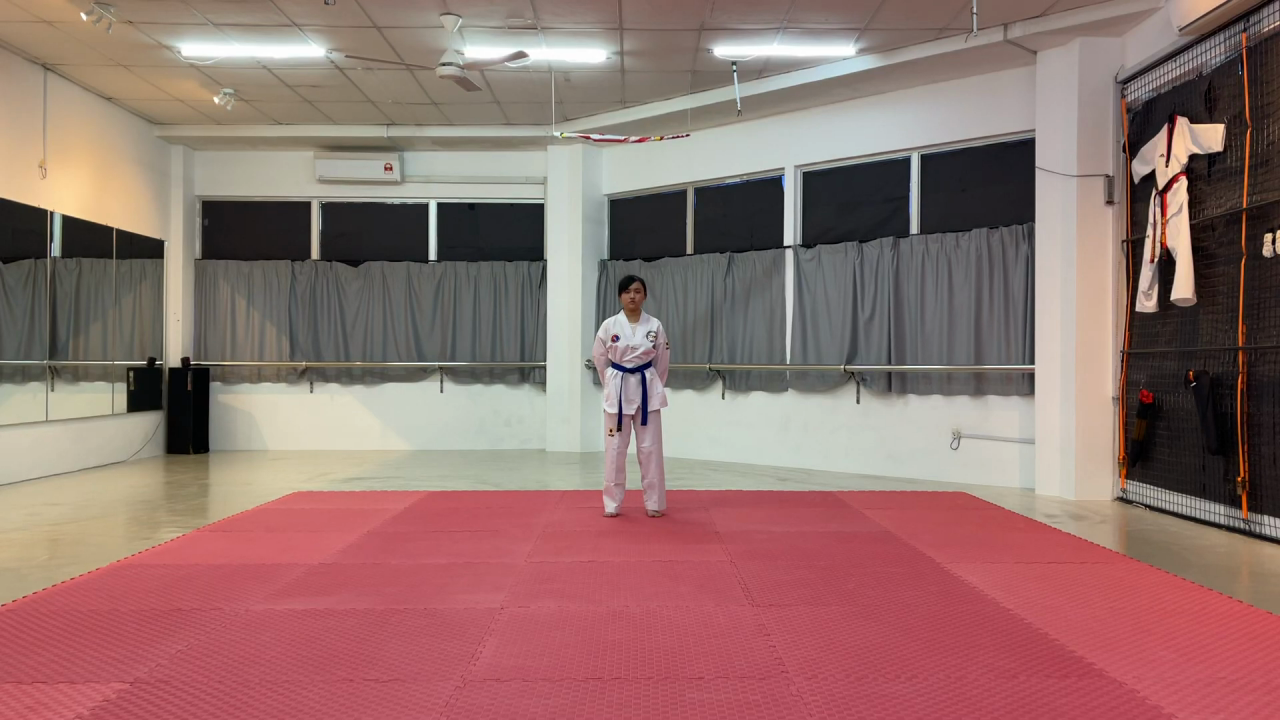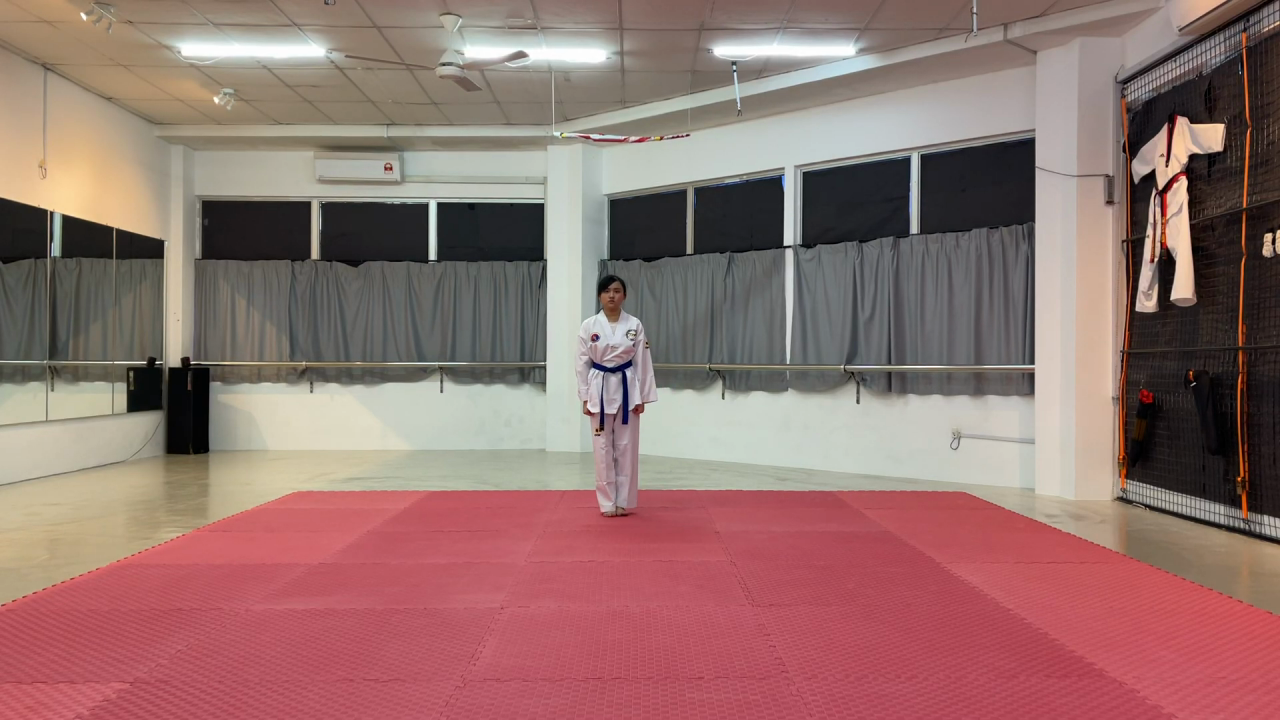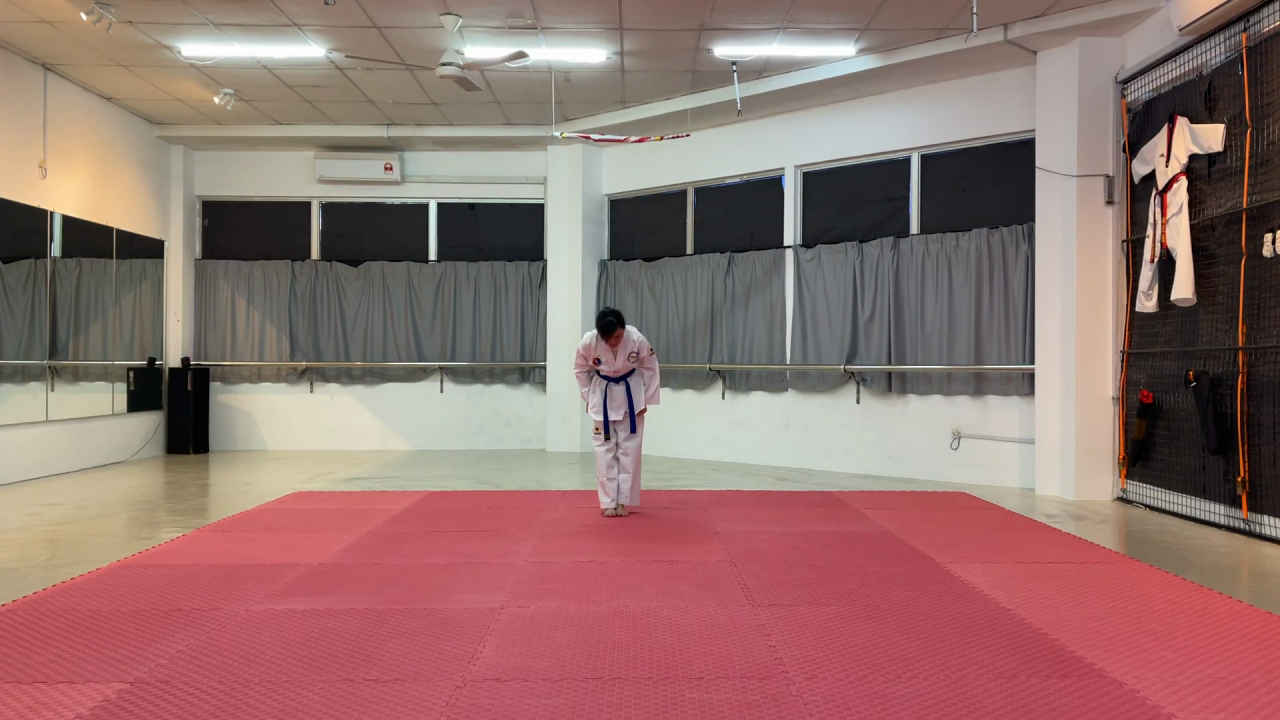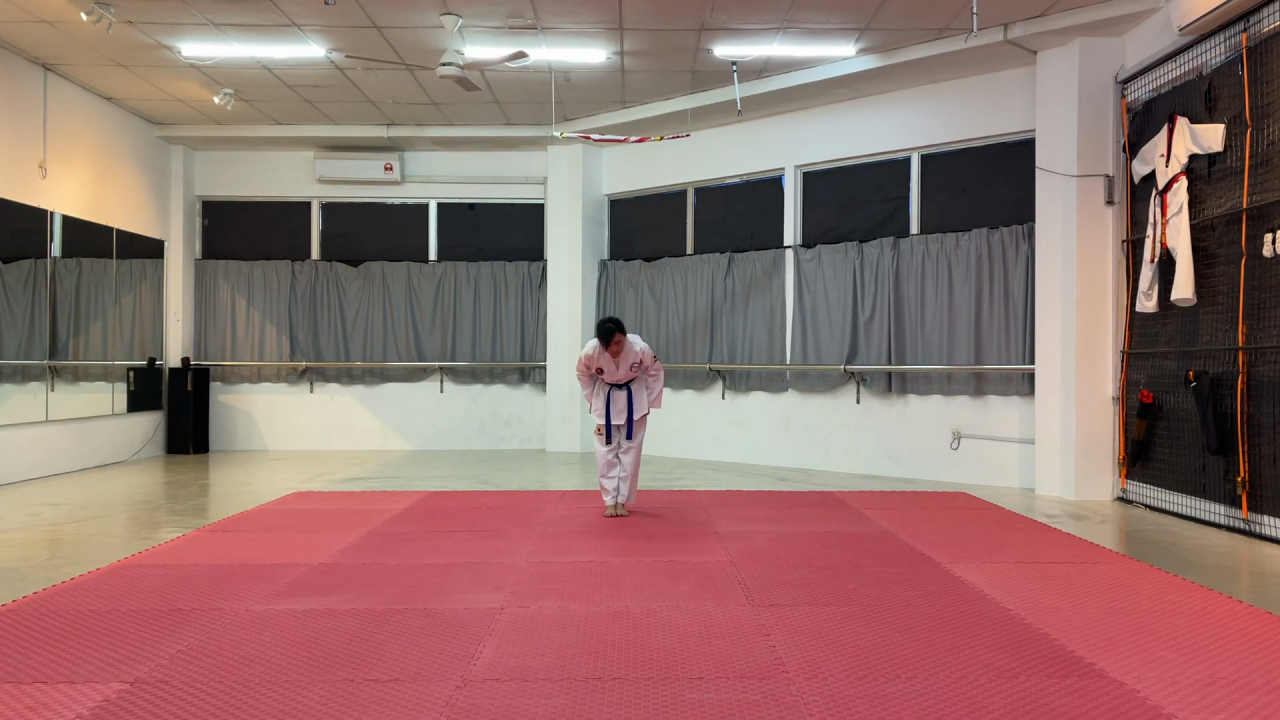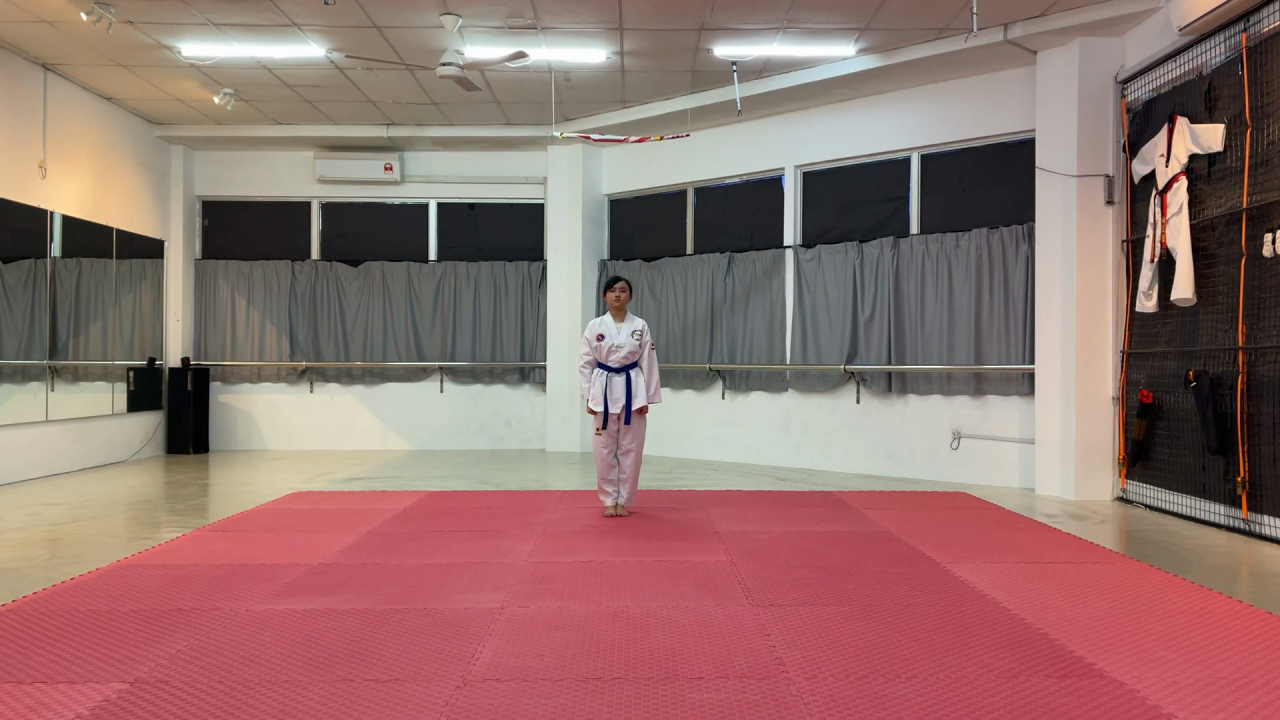
dt=1s
person 1, frame 1
left shoulder: (655, 326)
right shoulder: (609, 326)
left elbow: (661, 363)
right elbow: (600, 361)
left wrist: (649, 386)
right wrist: (615, 386)
left hip: (646, 390)
right hip: (618, 389)
left knee: (650, 447)
right knee: (615, 447)
left ankle: (654, 503)
right ankle: (612, 503)
person 1, frame 2
left shoulder: (634, 325)
right shoulder: (589, 326)
left elbow: (642, 363)
right elbow: (583, 363)
left wrist: (642, 397)
right wrist: (585, 398)
left hip: (627, 389)
right hip: (599, 389)
left knee: (626, 447)
right knee: (603, 447)
left ankle: (623, 501)
right ankle: (608, 502)
person 1, frame 3
left shoulder: (637, 339)
right shoulder: (588, 342)
left elbow: (650, 368)
right elbow: (581, 370)
left wrist: (645, 400)
right wrist: (589, 398)
left hip: (630, 396)
right hip: (603, 397)
left knee: (629, 448)
right knee: (604, 448)
left ankle: (622, 501)
right ankle: (609, 502)
person 1, frame 4
left shoulder: (639, 348)
right shoulder: (591, 351)
left elbow: (655, 374)
right elbow: (584, 375)
left wrist: (648, 403)
right wrist: (594, 402)
left hip: (633, 400)
right hip: (606, 401)
left knee: (630, 449)
right knee: (607, 449)
left ankle: (622, 501)
right ankle: (610, 501)
person 1, frame 5
left shoulder: (640, 326)
right shoulder: (595, 326)
left elbow: (648, 363)
right elbow: (586, 363)
left wrist: (647, 398)
right wrist: (589, 396)
left hip: (632, 389)
right hip: (604, 389)
left knee: (630, 448)
right knee: (604, 448)
left ankle: (622, 501)
right ankle: (609, 500)
